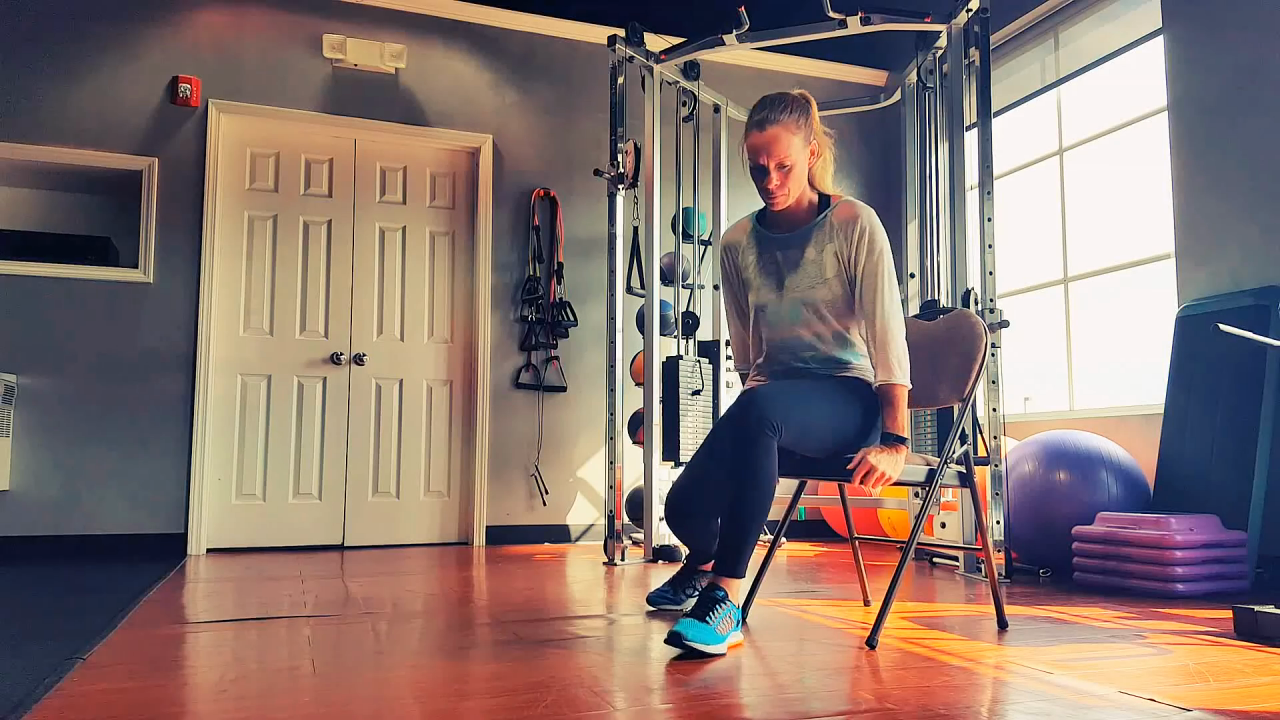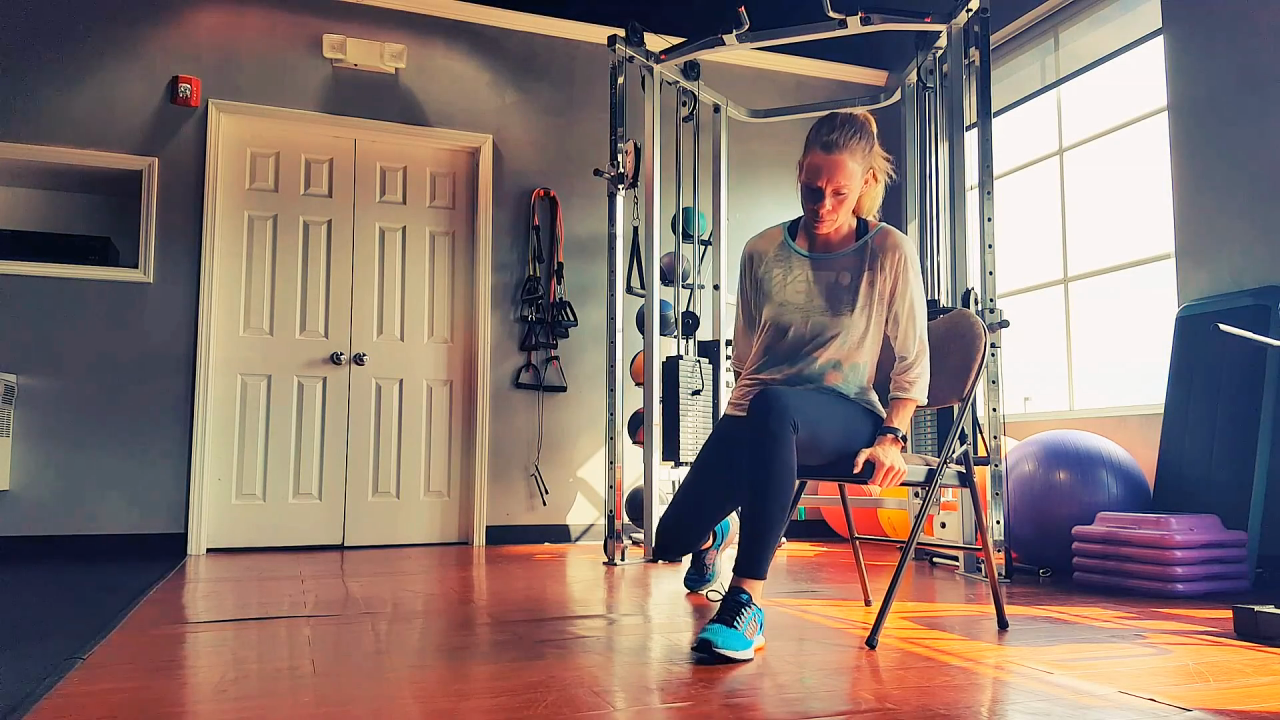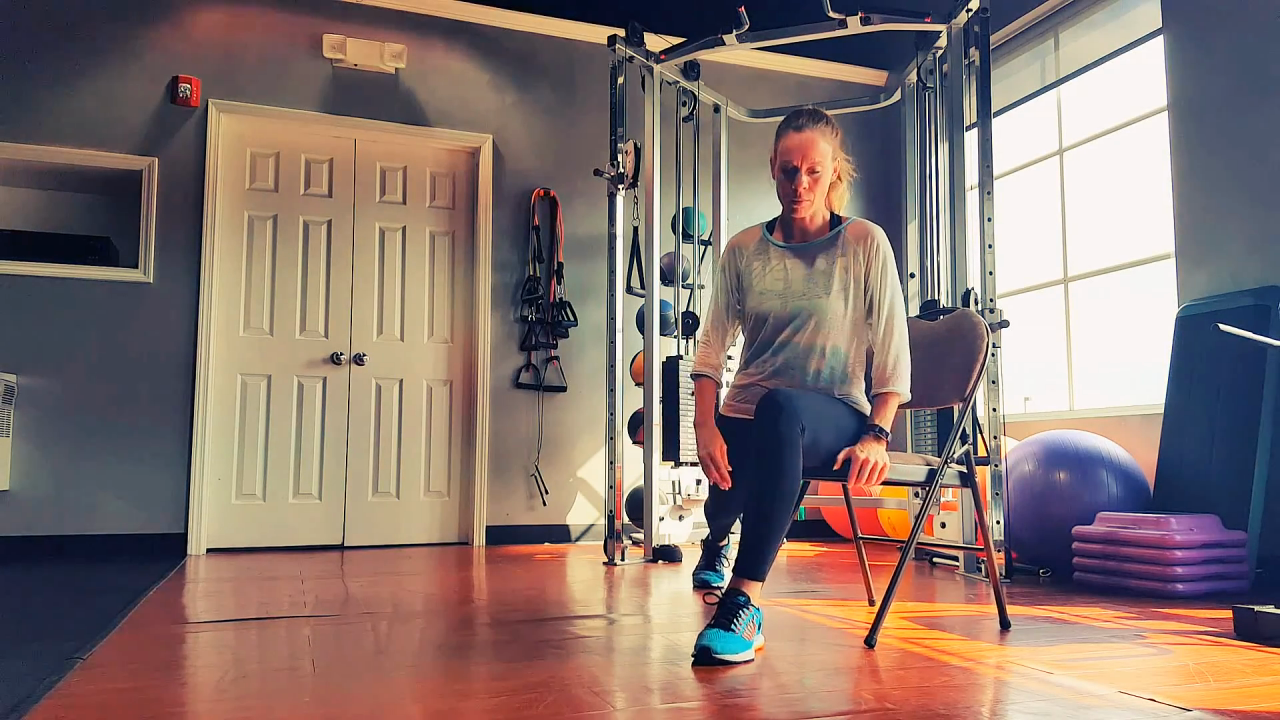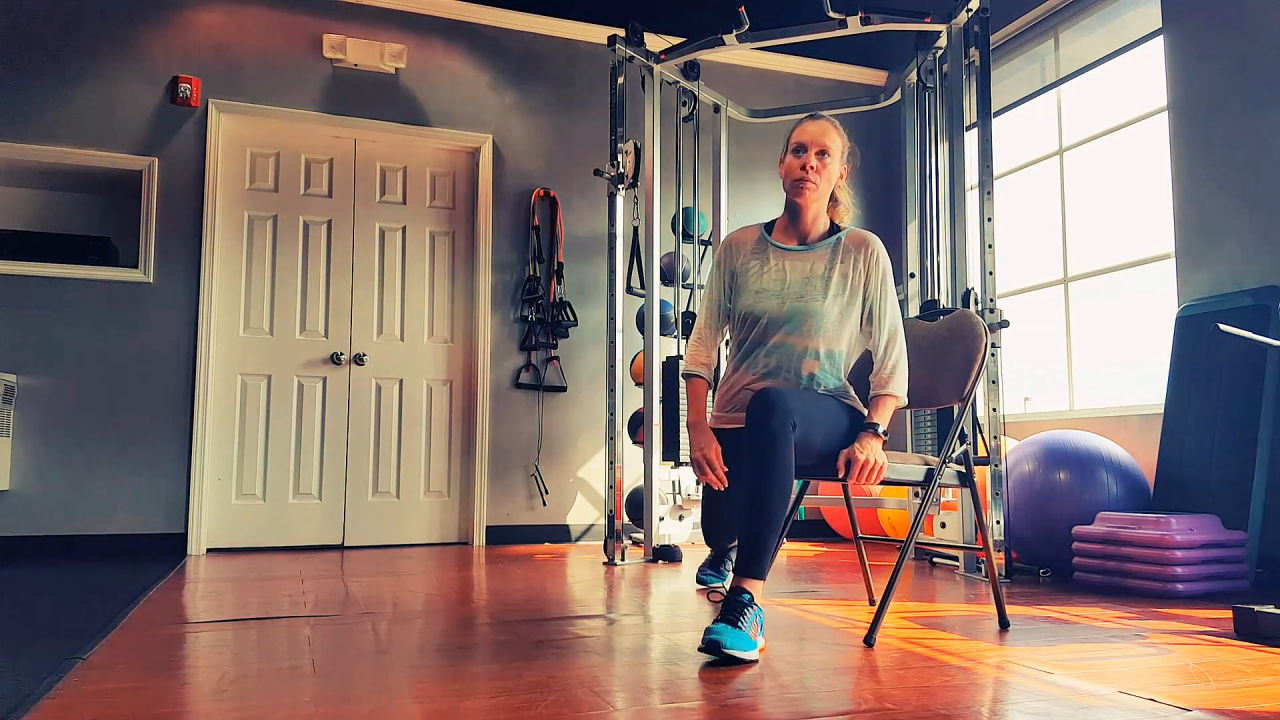
dt=1s
person 1, frame 1
left shoulder: (854, 224)
right shoulder: (737, 242)
left elbow: (887, 333)
left wrist: (894, 441)
right wrist: (747, 419)
left hip: (849, 399)
right hip: (773, 398)
left knee: (758, 410)
right knee: (685, 509)
left ankle: (724, 599)
right ankle: (705, 561)
person 1, frame 2
left shoulder: (890, 253)
right shoulder: (762, 251)
left elbow: (913, 360)
left wrist: (891, 436)
right wrist: (739, 411)
left hip: (844, 416)
right hip: (751, 414)
left knee: (773, 408)
right knee: (673, 541)
left ankle: (745, 602)
right ankle: (715, 535)
person 1, frame 3
left shoulder: (864, 243)
right shoulder: (743, 248)
left elbow: (892, 351)
right elbow: (711, 346)
left wrist: (876, 434)
right wrist: (705, 427)
left hip: (835, 416)
right hip: (745, 418)
left knee: (780, 409)
left ankle: (744, 603)
right ankle: (717, 543)
person 1, frame 4
left shoulder: (863, 252)
right shoulder: (739, 247)
left elbow: (891, 357)
right elbow: (703, 344)
left wrist: (872, 433)
right wrist: (697, 428)
left hip: (825, 416)
right hip: (736, 422)
left knee: (773, 406)
right knee: (720, 532)
left ankle: (746, 602)
right ankle: (732, 547)
